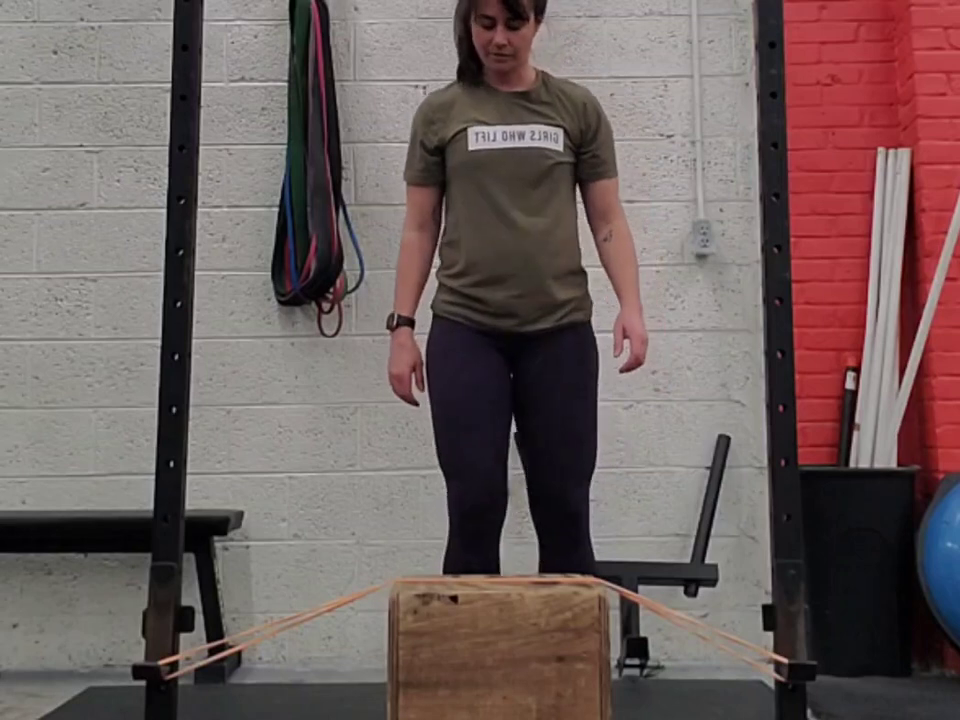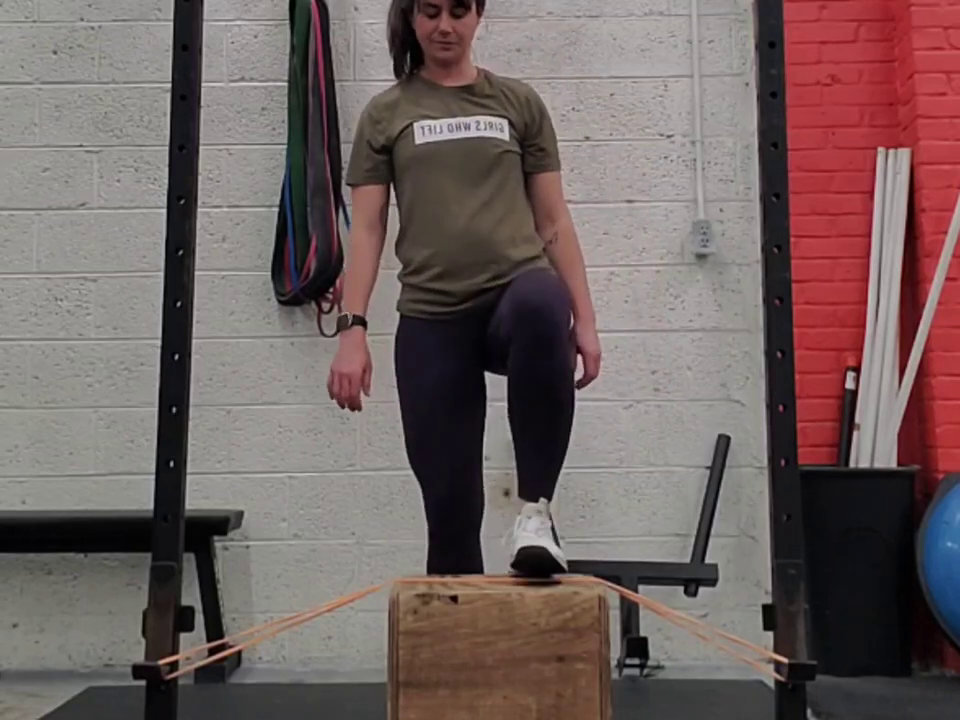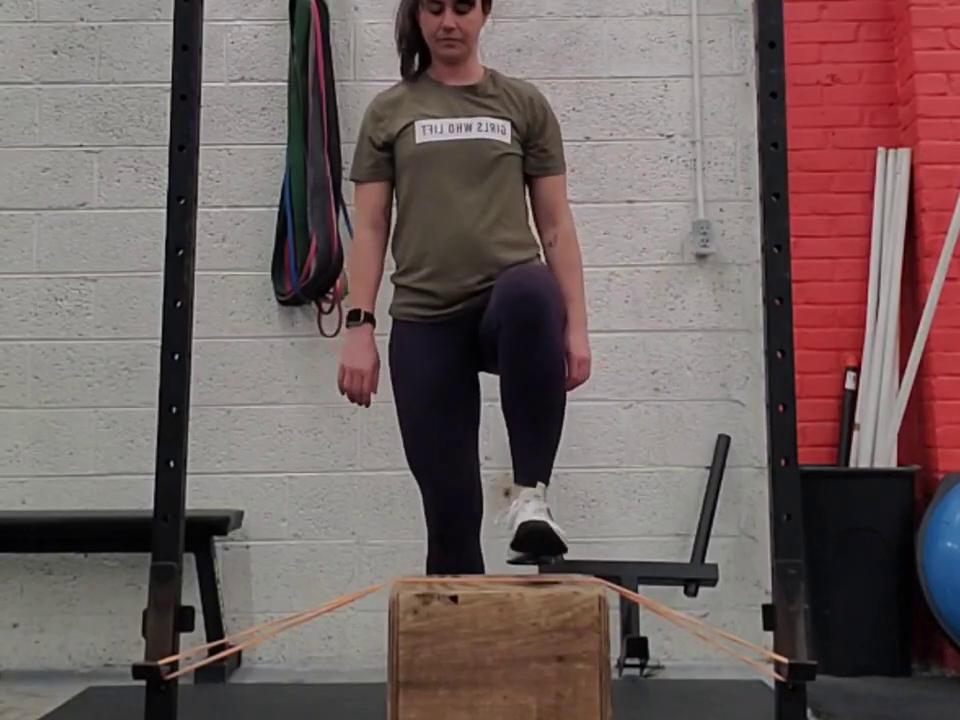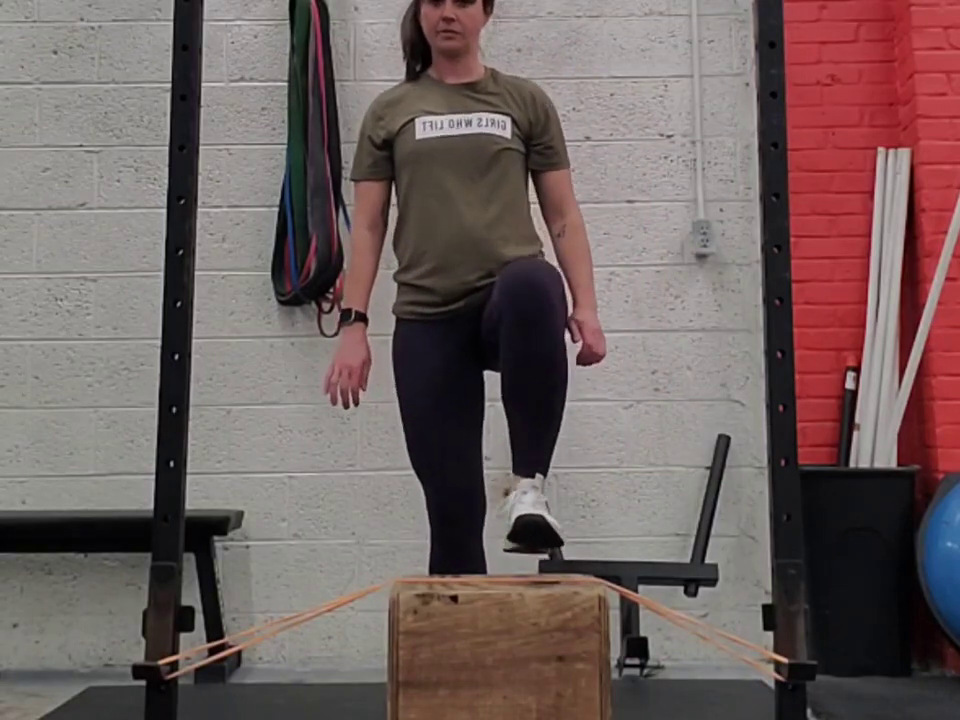
dt=0.7s
person 1, frame 1
left shoulder: (577, 108)
right shoulder: (440, 112)
left elbow: (607, 221)
right elbow: (419, 229)
left wrist: (631, 306)
right wrist: (401, 328)
left hip: (559, 327)
right hip: (464, 329)
left knee: (563, 507)
right knee: (475, 503)
person 1, frame 2
left shoulder: (519, 102)
right shoulder: (385, 113)
left elbow: (553, 220)
right elbow: (367, 229)
left wrist: (584, 316)
right wrist: (352, 329)
left hip: (512, 299)
right hip: (431, 319)
left knee: (540, 305)
right knee: (450, 503)
left ankle: (534, 507)
person 1, frame 3
left shoulder: (523, 103)
right shoulder: (389, 111)
left elbow: (555, 223)
right elbow: (370, 229)
left wrist: (575, 324)
right wrist: (359, 328)
left hip: (505, 304)
right hip: (423, 321)
left knee: (529, 292)
right knee: (449, 503)
left ankle: (531, 494)
person 1, frame 4
left shoulder: (525, 100)
right shoulder: (390, 110)
left elbow: (562, 215)
right elbow: (367, 227)
left wrist: (584, 305)
right wrist: (352, 325)
left hip: (509, 304)
right hip: (427, 319)
left knee: (532, 283)
right knee: (452, 502)
left ankle: (528, 487)
